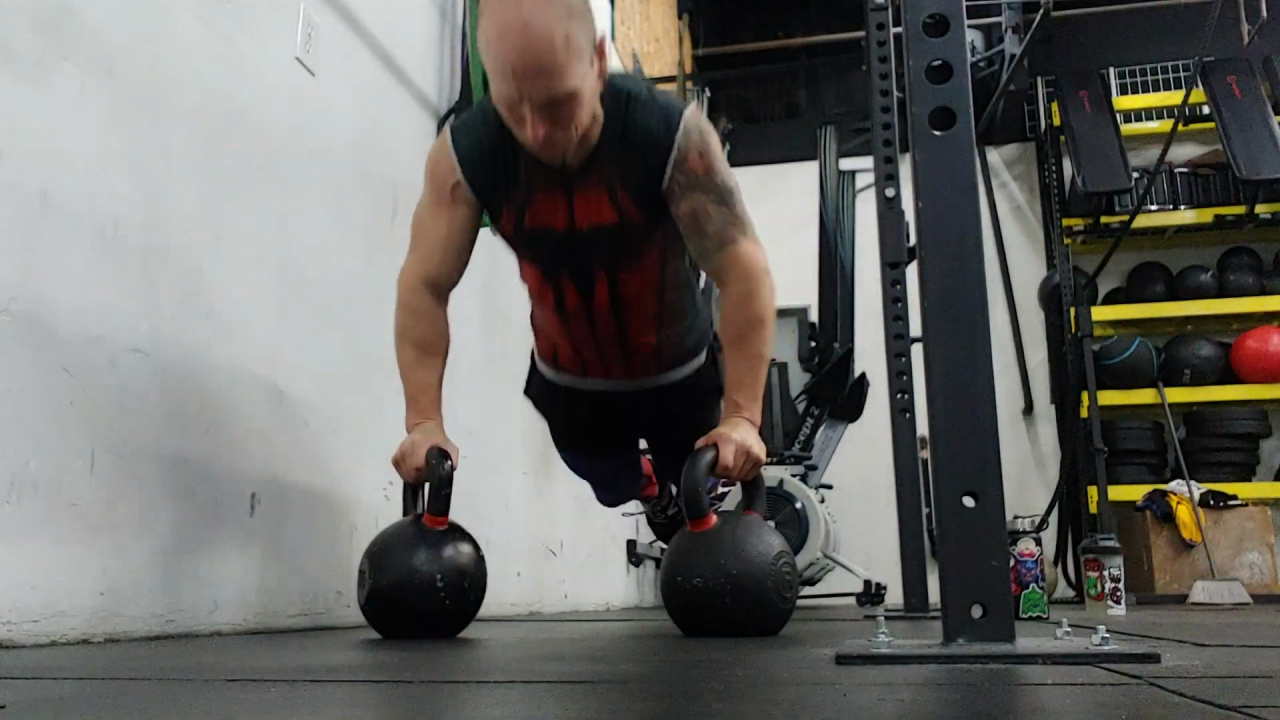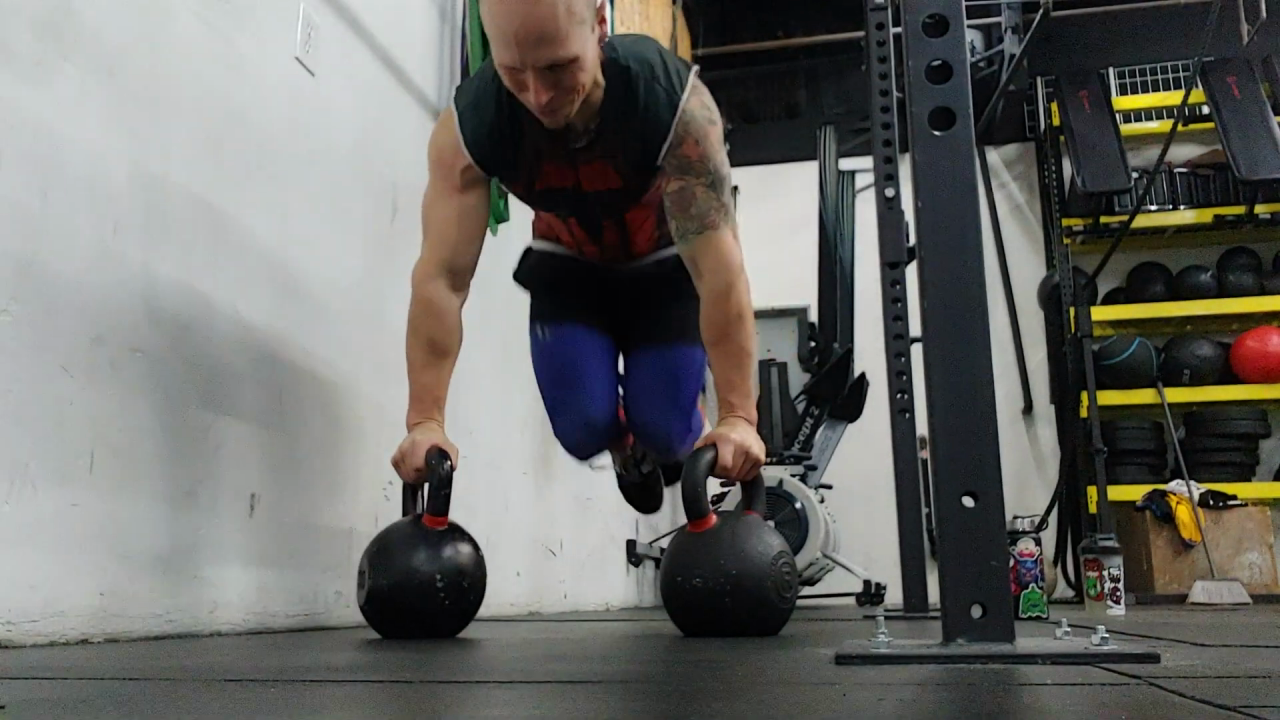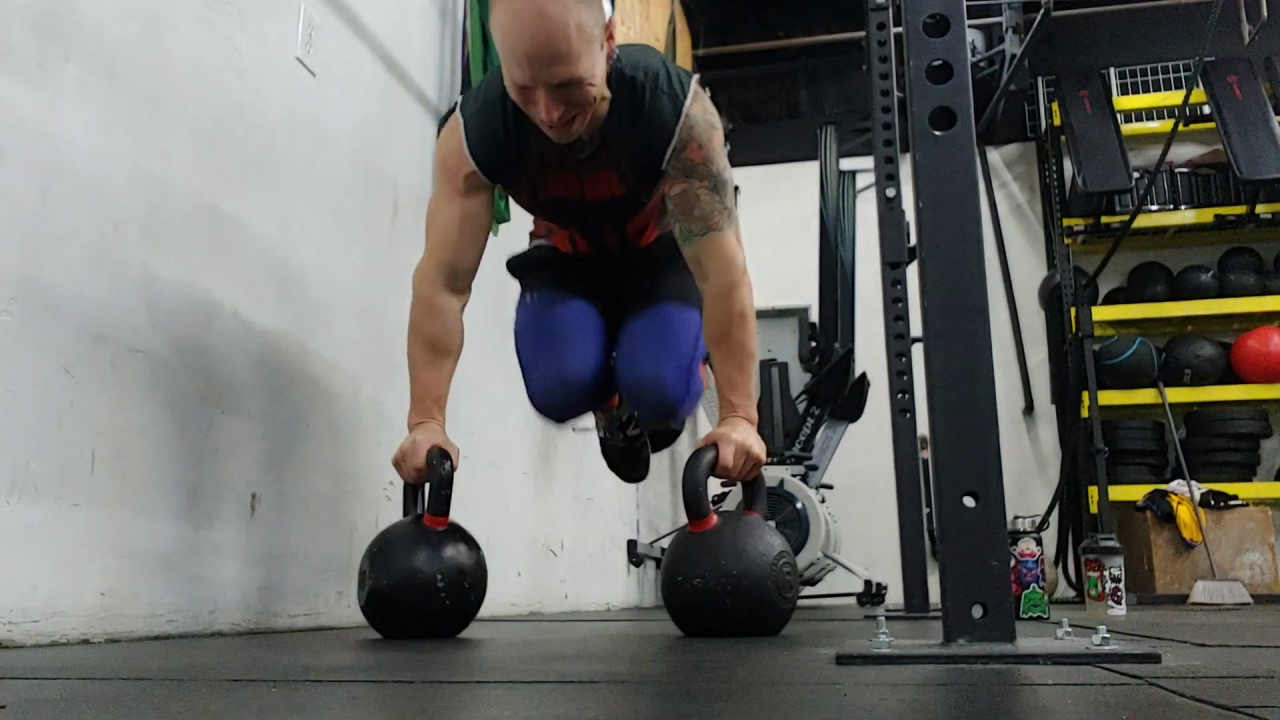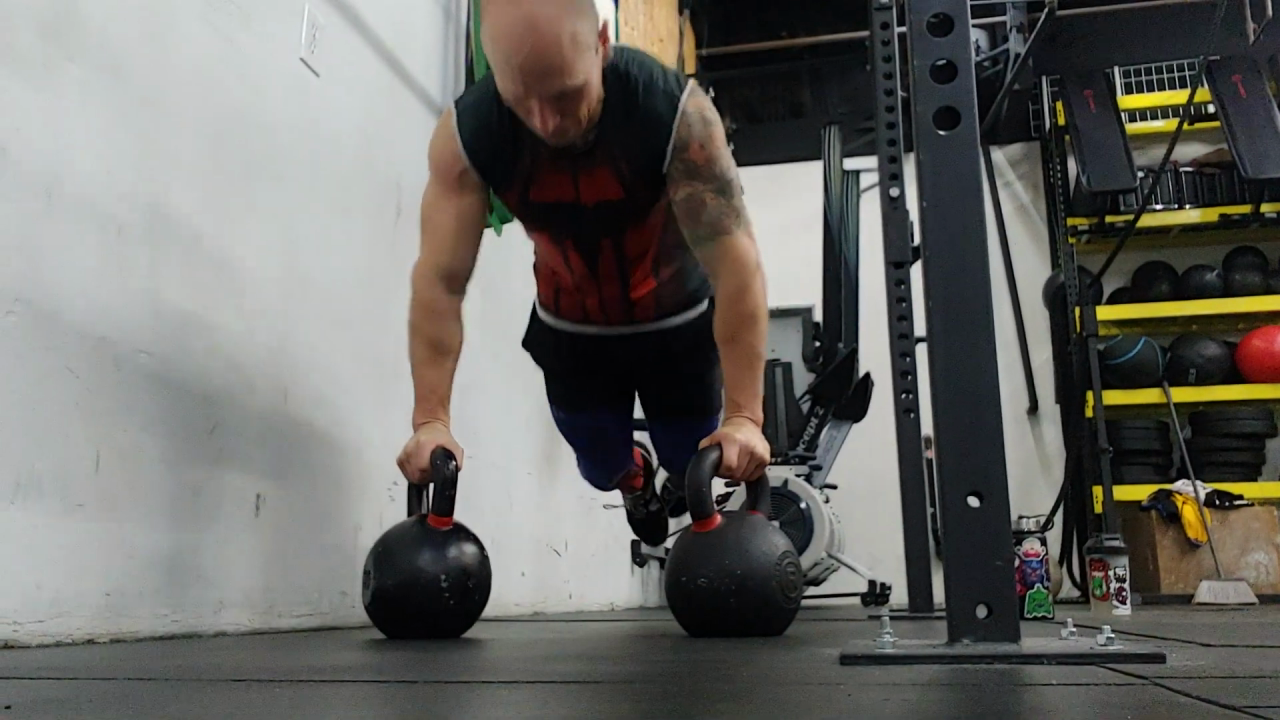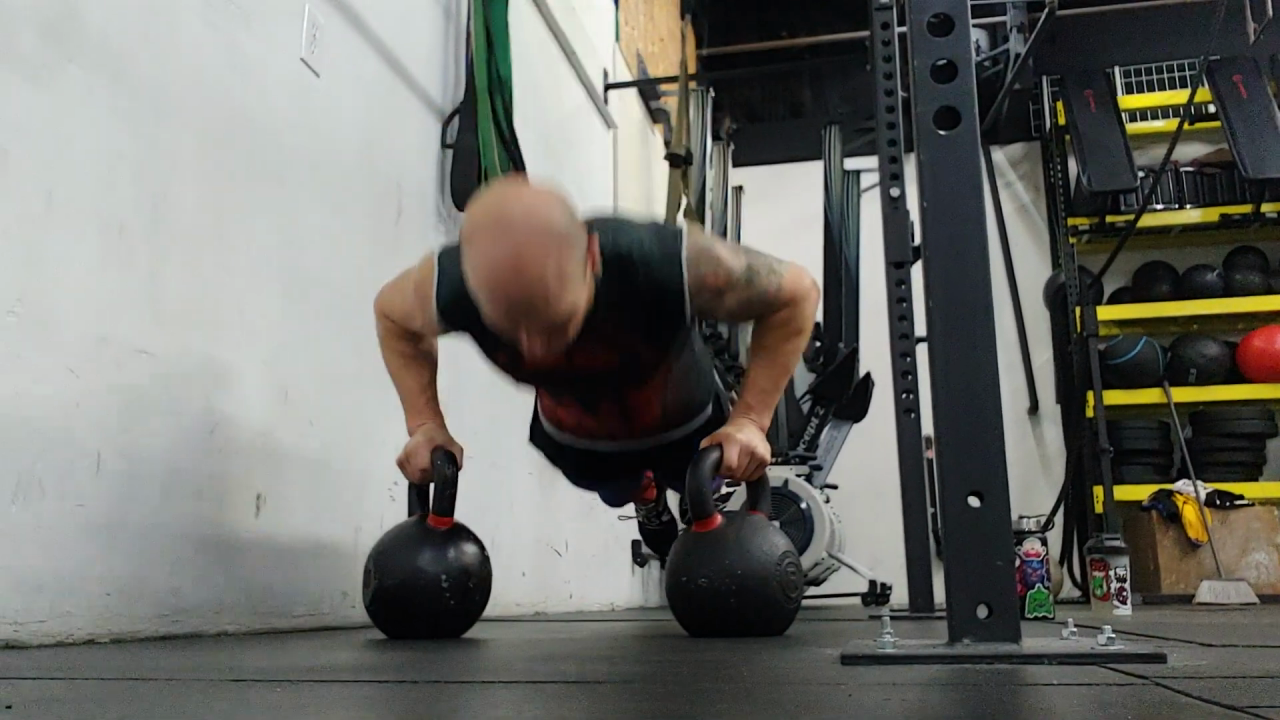
dt=0.3s
person 1, frame 1
left shoulder: (671, 131)
right shoulder: (465, 152)
left elbow: (743, 273)
right elbow: (424, 284)
left wrist: (742, 417)
right wrist: (423, 421)
left hip: (675, 369)
right hip: (568, 378)
right knee: (614, 488)
right ankle: (650, 488)
person 1, frame 2
left shoulder: (672, 98)
right shoulder: (469, 123)
left elbow: (718, 266)
right elbow: (443, 276)
left wrist: (738, 417)
right wrist: (424, 422)
left hip: (663, 263)
right hip: (565, 263)
left knee: (666, 433)
right knee: (584, 429)
left ankle: (662, 442)
right ankle: (627, 444)
person 1, frame 3
left shoulder: (675, 104)
right shoulder: (474, 129)
left elbow: (721, 268)
right elbow: (444, 280)
left wrist: (738, 417)
right wrist: (426, 421)
left hip: (660, 256)
right hip: (564, 261)
left knee: (659, 389)
right knee: (559, 386)
right ankle: (610, 403)
person 1, frame 4
left shoulder: (674, 111)
right shoulder: (466, 133)
left elbow: (735, 267)
right elbow: (441, 280)
left wrist: (744, 417)
right wrist: (430, 421)
left hip: (675, 322)
right hip: (571, 330)
left knee: (694, 472)
right knee: (603, 470)
left ankle: (678, 477)
right ankle: (634, 474)
person 1, frame 5
left shoulder: (670, 267)
right shoulder: (451, 286)
left elbow: (795, 294)
right elbow: (393, 315)
left wrist: (751, 419)
right wrist: (424, 423)
left hip: (680, 425)
right hip: (573, 441)
right knee: (621, 495)
right ankle: (647, 491)
